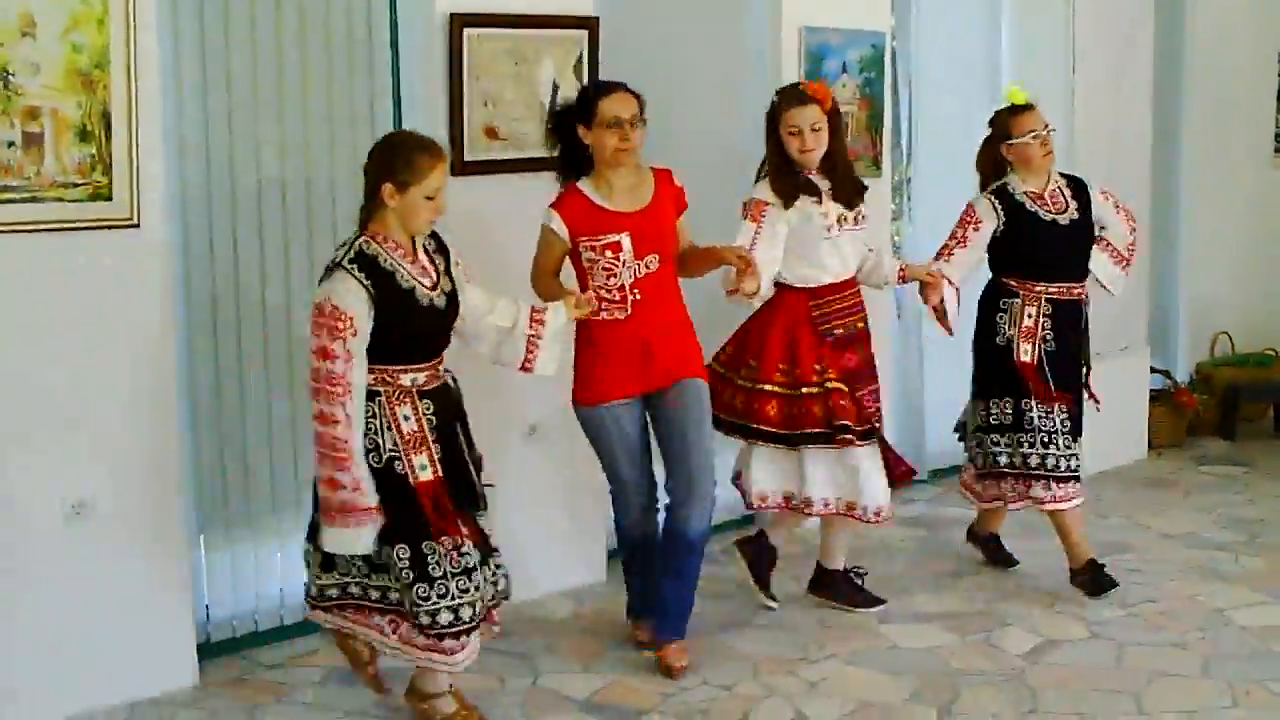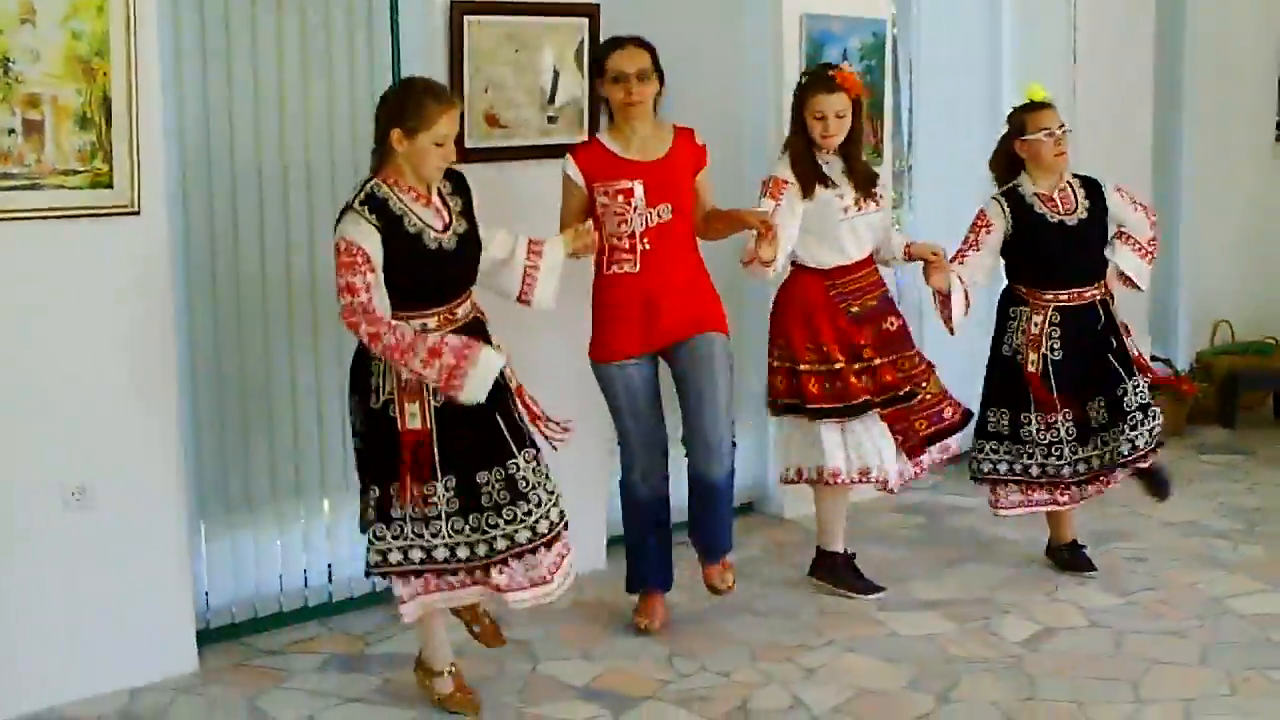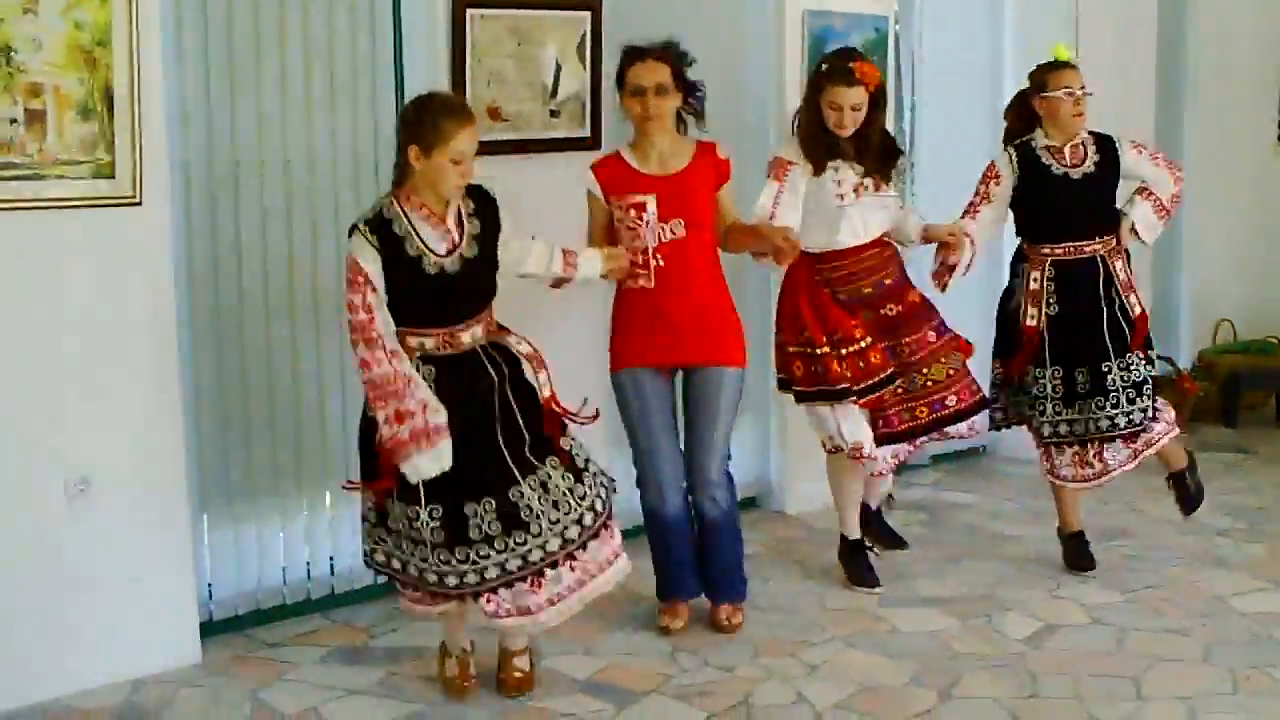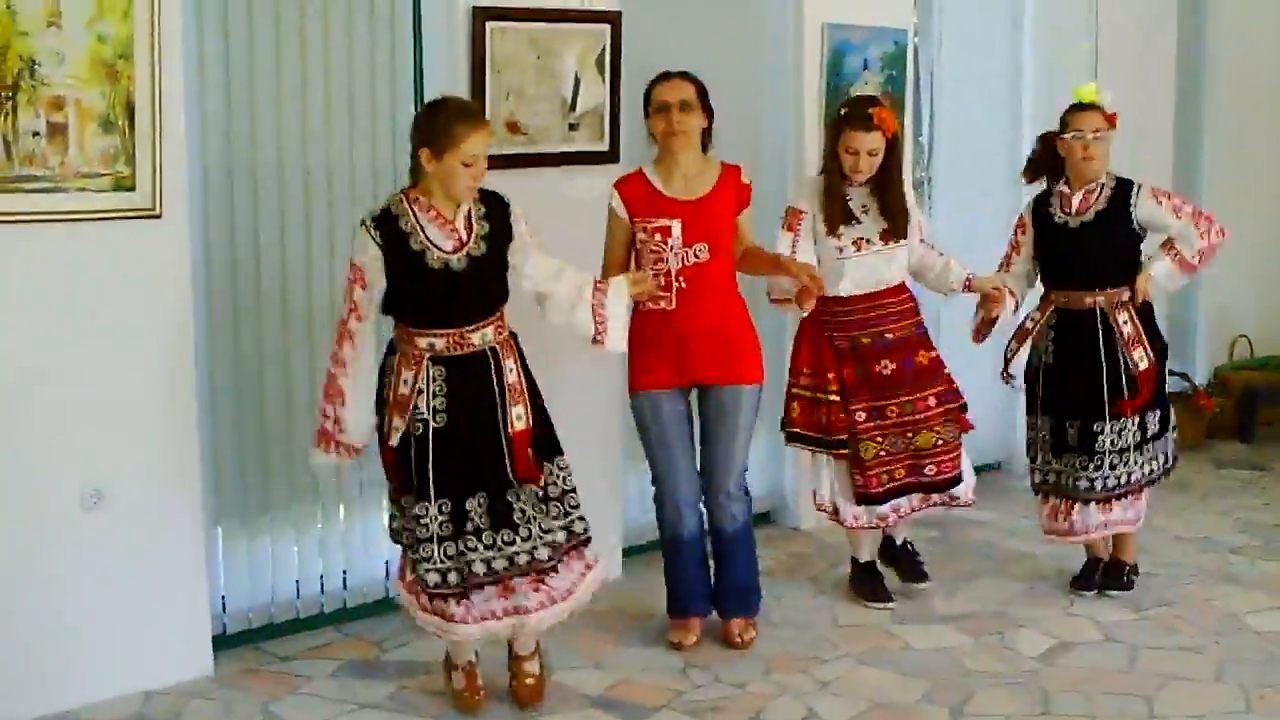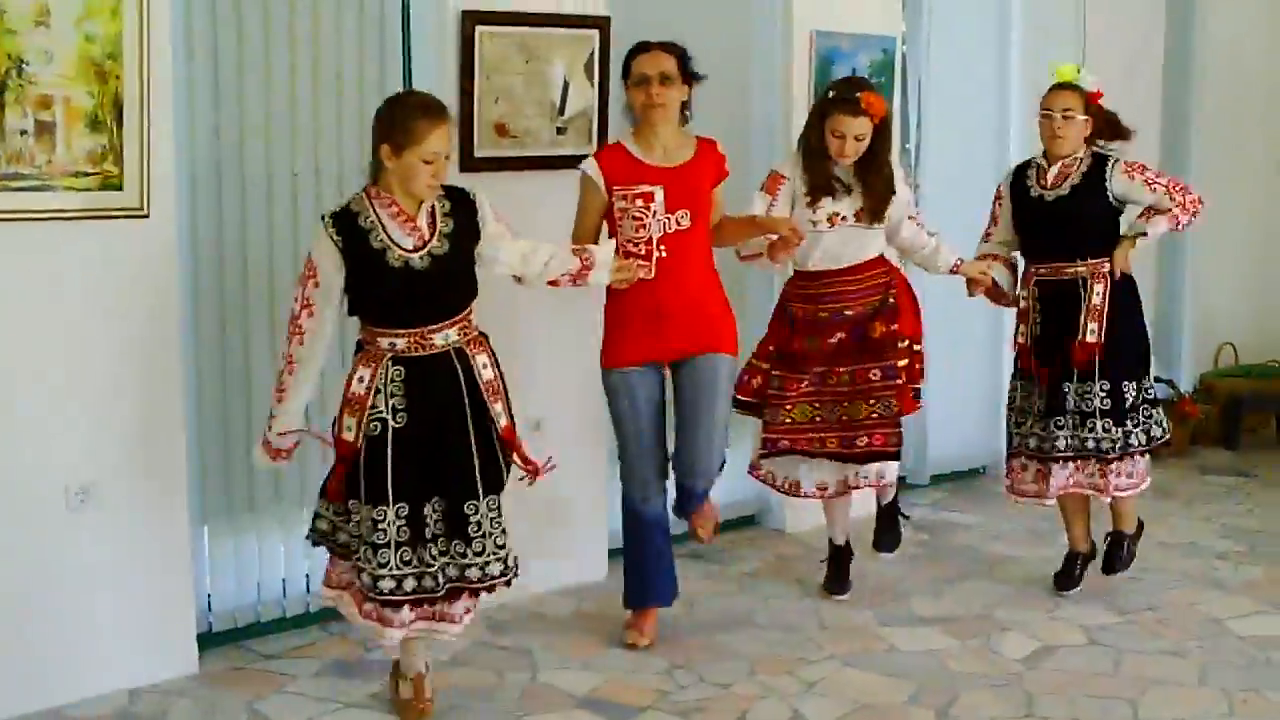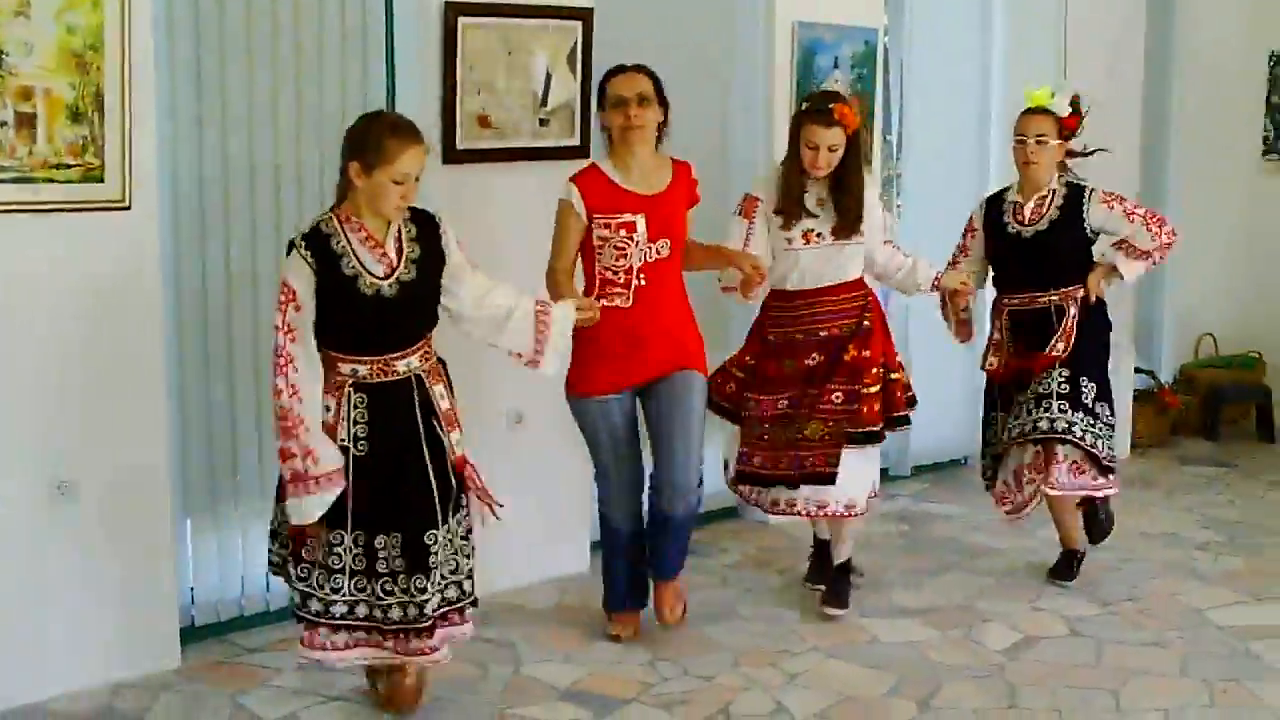
dt=0.2s
person 1, frame 1
left shoulder: (434, 250)
right shoulder: (350, 279)
left elbow: (479, 322)
right elbow: (334, 390)
left wrist: (561, 314)
right wrist: (347, 488)
left hip: (437, 417)
right hip: (387, 432)
left knee: (430, 560)
right knee: (436, 559)
left ankle: (358, 624)
person 1, frame 2
left shoulder: (455, 191)
right shoulder: (362, 221)
left elbow: (489, 255)
right elbow: (370, 324)
left wrist: (561, 245)
right wrist: (448, 360)
left hip: (469, 360)
right hip: (406, 380)
left knee: (498, 491)
right knee: (429, 515)
left ankle: (471, 593)
right ankle: (435, 662)
person 1, frame 3
left shoulder: (482, 208)
right shoulder: (374, 239)
left elbow: (519, 255)
right elbow: (373, 347)
left wrist: (594, 260)
right wrist: (417, 426)
left hip: (496, 377)
right hip: (422, 391)
left knee: (525, 507)
right knee: (443, 529)
left ankle: (515, 640)
right ankle: (457, 643)
person 1, frame 4
left shoulder: (498, 215)
right shoulder: (381, 236)
left elbow: (547, 279)
right elbow: (356, 333)
left wrist: (621, 293)
right wrist: (345, 422)
left hip: (498, 382)
right hip: (423, 394)
left knee: (520, 519)
right knee: (441, 532)
left ankle: (525, 651)
right ankle: (462, 656)
person 1, frame 5
left shoulder: (464, 210)
right shoulder: (343, 234)
left elbow: (520, 256)
right elbow: (310, 329)
left wrist: (602, 262)
right wrist: (287, 418)
left hip: (463, 386)
right hip: (385, 396)
left knee: (462, 521)
right knee: (393, 534)
left ankle: (423, 646)
right ankle: (407, 663)
person 1, frame 6
left shoulder: (429, 235)
right shoulder: (309, 256)
left elbow: (480, 303)
right elbow: (291, 368)
left wrist: (562, 314)
right wrist: (309, 458)
left hip: (422, 411)
right hip: (344, 417)
left knee: (422, 551)
right knee: (349, 559)
left ankle: (402, 658)
right ankle: (380, 660)
person 2, frame 1
left shoulder: (667, 188)
right shoulder: (567, 210)
right elbow: (542, 281)
left wrist: (720, 256)
right wrist: (575, 301)
left hip: (676, 358)
right hip: (605, 371)
left knee: (695, 486)
right knee: (633, 497)
left ankle: (672, 627)
right ankle: (644, 606)
person 2, frame 2
left shoulder: (688, 146)
right shoulder: (584, 162)
right elbow: (569, 239)
left wrist: (744, 218)
left hip: (694, 313)
right hip: (620, 325)
left knee: (711, 439)
right knee: (643, 458)
left ankle: (713, 544)
right ankle: (650, 582)
person 2, frame 3
left shoulder: (712, 161)
right shoulder: (606, 175)
right elbow: (597, 253)
left wrist: (768, 235)
left hip: (712, 337)
right hip: (639, 344)
left knee: (707, 475)
right knee: (660, 480)
left ankle: (725, 589)
right ankle: (678, 590)
person 2, frame 4
left shoulder: (733, 183)
right shoulder: (630, 192)
right elbow: (610, 275)
left wrist: (787, 265)
left hip: (729, 351)
right hip: (656, 359)
left knee: (725, 488)
right knee: (676, 494)
left ankle: (739, 604)
right ankle: (689, 604)
person 2, frame 5
left shoulder: (709, 156)
right shoulder: (605, 166)
right elbow: (581, 247)
left wrist: (763, 224)
left hip: (705, 327)
right hip: (631, 333)
left knee: (701, 463)
right knee: (642, 474)
left ankle: (695, 492)
right ankle: (645, 599)
person 2, frame 6
left shoulder: (682, 179)
right shoulder: (583, 191)
right elbow: (559, 283)
left wrist: (726, 254)
right wrist: (581, 307)
left hip: (675, 348)
right hip: (602, 358)
left knee: (680, 479)
right knee: (620, 493)
left ankle: (665, 563)
right ankle: (623, 599)
person 3, frame 1
left shoulder: (841, 184)
right shoulder: (772, 194)
right elbow: (758, 266)
left wrist: (905, 271)
right wrist: (749, 283)
left hip: (843, 322)
right hip: (797, 327)
left knee: (827, 454)
right knee: (842, 451)
left ankle: (765, 542)
right ankle: (831, 573)
person 3, frame 2
left shoulder: (854, 167)
right shoulder: (789, 174)
right elbow: (770, 235)
left wrist: (910, 249)
right wrist: (763, 253)
left hip: (867, 297)
right hip: (818, 305)
left knee: (903, 405)
right knee: (850, 426)
left ankle: (827, 485)
right ankle: (832, 555)
person 3, frame 3
left shoulder: (875, 149)
right shoulder: (794, 157)
right elbow: (774, 222)
left wrist: (928, 232)
left hip: (882, 279)
right hip: (826, 287)
left knee: (905, 399)
right knee: (855, 412)
left ankle: (870, 507)
right ankle: (853, 541)
person 3, frame 4
left shoulder: (896, 194)
right shoulder: (811, 201)
left elbow: (920, 255)
right elbow: (787, 271)
left wrist: (969, 282)
right wrist: (796, 290)
left hip: (898, 326)
right hip: (836, 335)
left knee: (918, 442)
right knee: (859, 453)
left ankle: (895, 536)
right ankle: (864, 563)
person 3, frame 5
left shoulder: (884, 174)
right shoulder: (791, 174)
left elbow: (907, 231)
right elbow: (752, 237)
left wrist: (958, 265)
right wrist: (773, 245)
left hip: (875, 301)
right hip: (811, 304)
left knee: (871, 425)
right knee: (819, 429)
left ankle: (887, 496)
right ankle: (839, 545)
person 3, frame 6
left shoulder: (860, 192)
right shoulder: (766, 194)
left elbow: (881, 255)
left wrist: (937, 279)
right wrist: (745, 278)
left hip: (852, 325)
right hip: (786, 325)
left knee: (839, 446)
right knee: (792, 445)
left ankle: (842, 563)
right ankle: (824, 538)
person 4, frame 1
left shoulder: (1081, 192)
right shoulder: (991, 205)
left elbow: (1125, 229)
right elbow: (953, 262)
left wrist: (1093, 270)
right wrist: (936, 293)
left hip: (1067, 325)
right hip: (1017, 329)
left knee: (1025, 439)
right knee: (1040, 433)
left ankle: (985, 527)
right ankle: (1082, 558)
person 4, frame 2
left shoulder: (1096, 191)
right shoulder: (1003, 206)
left elbow: (1145, 222)
right elbow: (966, 264)
left wrist: (1118, 268)
right wrist: (946, 285)
left hip: (1093, 324)
right hip: (1035, 331)
left knee: (1124, 412)
right knee: (1043, 434)
left ankle: (1141, 456)
right ankle: (1063, 536)
person 4, frame 3
left shoulder: (1112, 151)
right shoulder: (1013, 161)
left elbow: (1170, 177)
right elbow: (979, 220)
left wrist: (1133, 223)
right wrist: (955, 252)
left hip: (1106, 286)
right hip: (1045, 293)
left knee: (1126, 389)
right knee: (1056, 406)
left ankle: (1178, 461)
right ankle: (1071, 528)
person 4, frame 4
left shoulder: (1135, 198)
right shoulder: (1038, 206)
left elbow: (1207, 232)
right elbow: (1016, 274)
left wrist: (1155, 275)
right wrist: (993, 309)
left hip: (1121, 336)
right hip: (1059, 340)
left knee: (1121, 450)
right knee: (1068, 454)
left ankle: (1125, 556)
right ankle: (1095, 553)
person 4, frame 5
left shoulder: (1112, 174)
right shoulder: (1017, 182)
left elbow: (1185, 202)
right elbow: (996, 246)
left wrist: (1132, 241)
right wrist: (993, 282)
left hip: (1102, 308)
right hip: (1044, 315)
left knee: (1106, 419)
right knee: (1052, 430)
left ankle: (1126, 524)
right ankle: (1078, 545)
person 4, frame 6
left shoulder: (1087, 201)
right shoulder: (990, 209)
left elbow: (1159, 233)
right elbow: (962, 275)
left wrist: (1108, 270)
right wrist: (959, 311)
left hip: (1074, 331)
right hip: (1015, 338)
left knee: (1060, 423)
right knee: (1026, 437)
left ankle: (1095, 490)
right ankle: (1071, 543)
